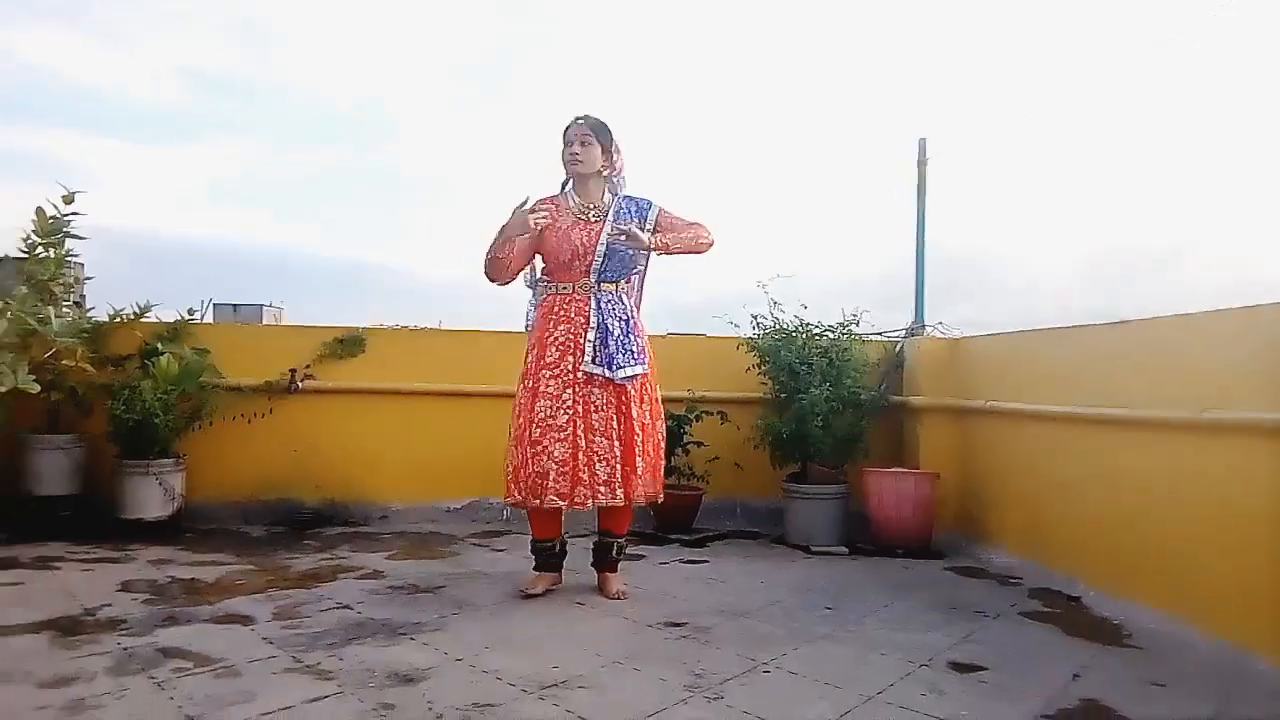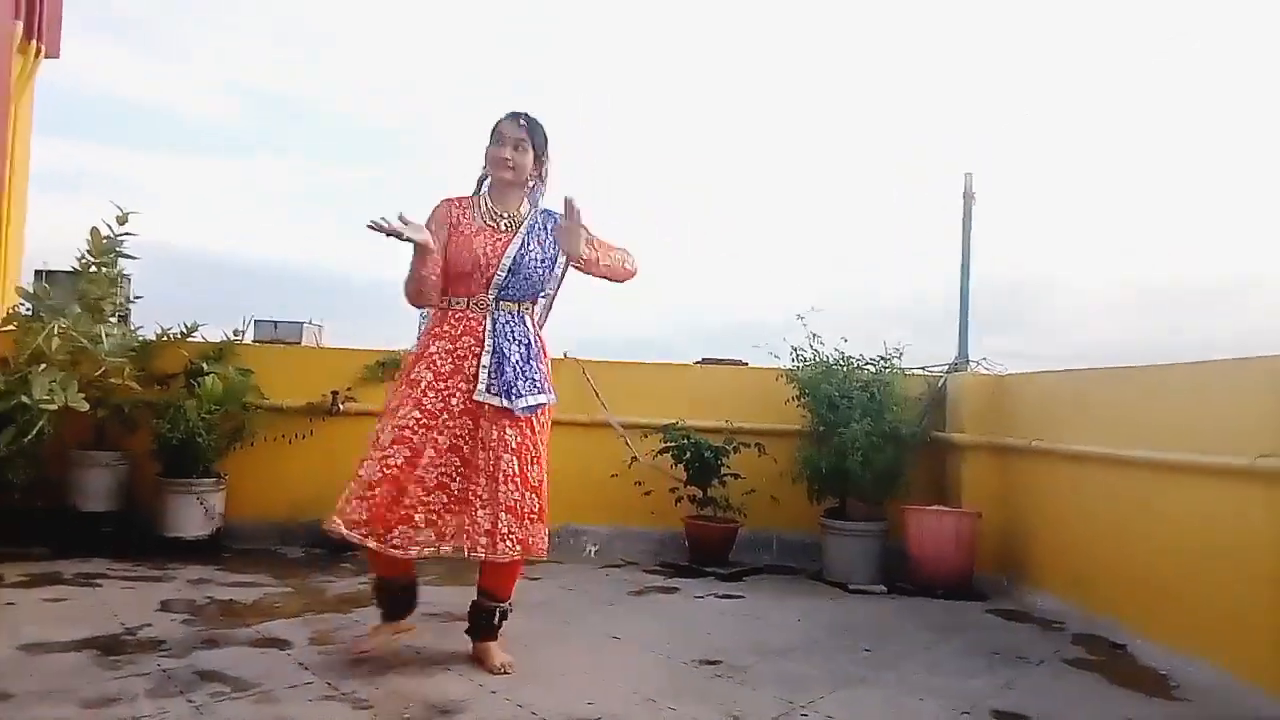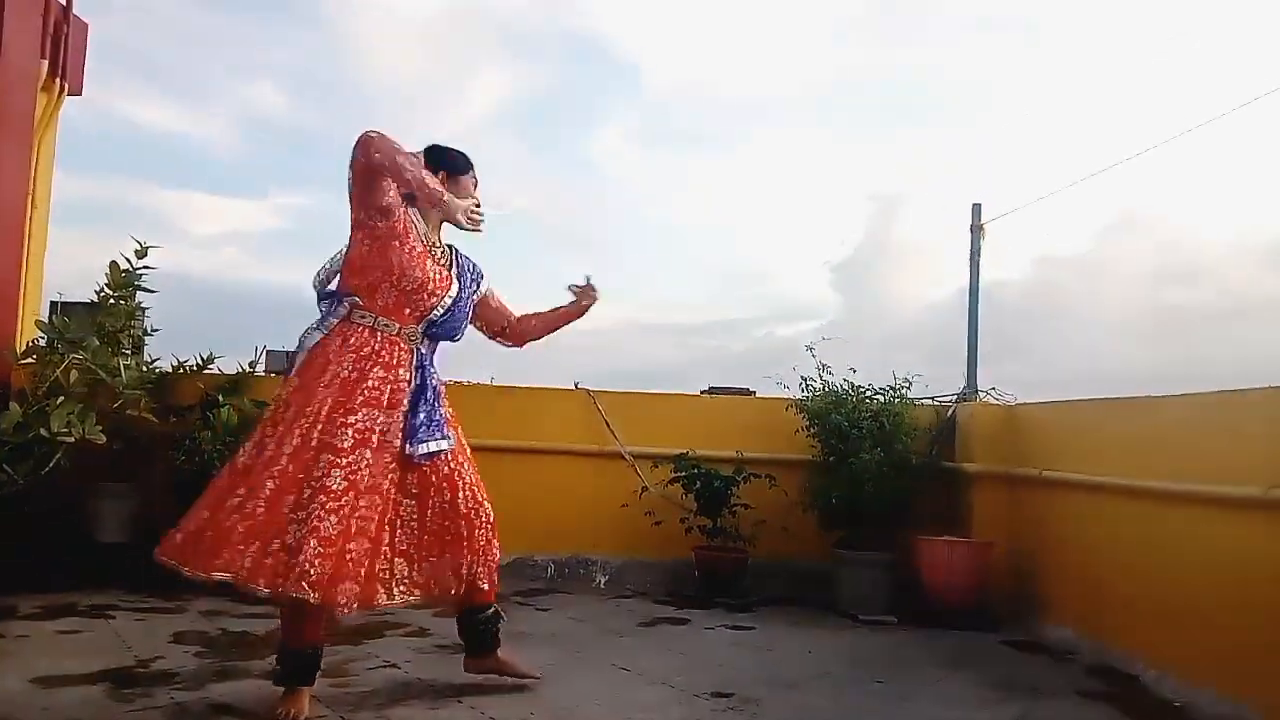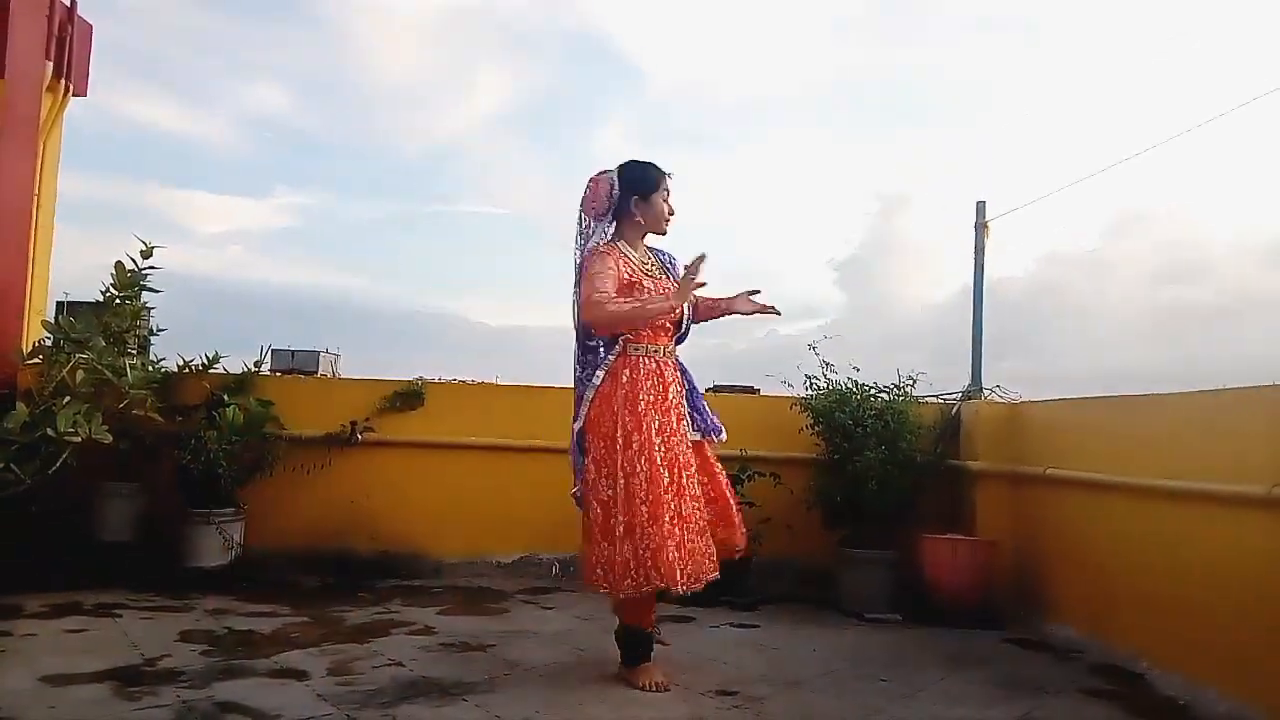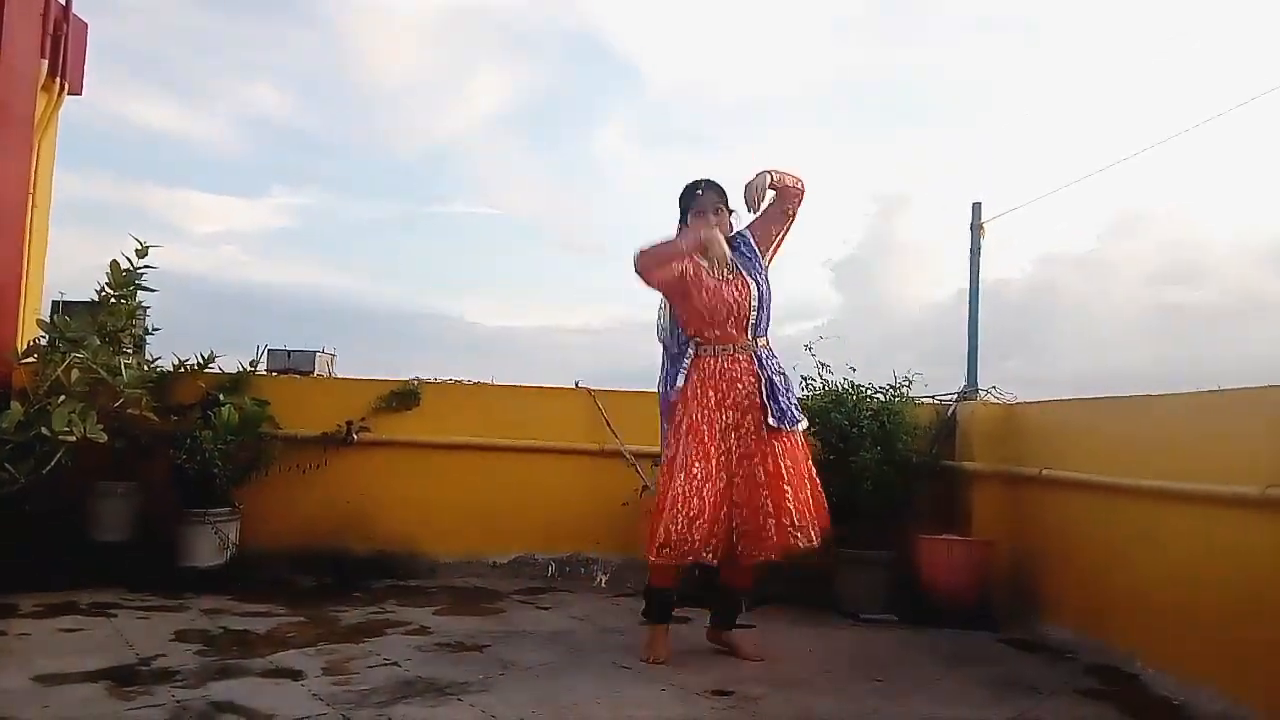
dt=1s
person 1, frame 1
left shoulder: (637, 209)
right shoulder: (546, 212)
left elbow: (703, 236)
right elbow: (498, 272)
left wrist: (651, 240)
right wrist: (510, 230)
left hip: (619, 340)
right hip: (558, 340)
left knee: (621, 451)
right knee: (546, 448)
left ankle: (608, 565)
right ankle: (548, 563)
person 1, frame 2
left shoulder: (557, 226)
right shoulder: (453, 213)
left elbow: (624, 266)
right elbow: (422, 296)
left wrist: (578, 244)
right wrist: (423, 249)
left hip: (516, 369)
right hip: (443, 360)
left knee: (509, 500)
right knee: (396, 484)
left ankle: (486, 632)
right ankle: (396, 607)
person 1, frame 3
left shoulder: (462, 272)
right shoulder: (380, 212)
left elbow: (515, 330)
right elbow: (372, 147)
left wrist: (575, 308)
right wrist: (439, 202)
left hip: (412, 396)
right hip: (344, 378)
left knee: (463, 516)
right knee: (318, 523)
left ankle: (483, 646)
person 1, frame 4
left shoulder: (657, 259)
right shoulder: (607, 258)
left elbow: (688, 308)
right elbow: (594, 318)
left wrist: (737, 304)
right wrist: (674, 296)
left hip: (671, 396)
right hip: (629, 400)
left knee: (692, 514)
right knee: (644, 522)
left ankle: (634, 608)
right ankle: (635, 656)
person 1, frame 5
left shoulder: (752, 250)
right shoulder: (682, 266)
left elbow: (795, 190)
right elbow: (645, 264)
left wrist: (764, 181)
right wrist: (697, 240)
left hip: (757, 389)
right hip: (707, 391)
left knee: (756, 509)
right knee: (687, 508)
left ankle: (723, 623)
right ankle: (658, 621)
